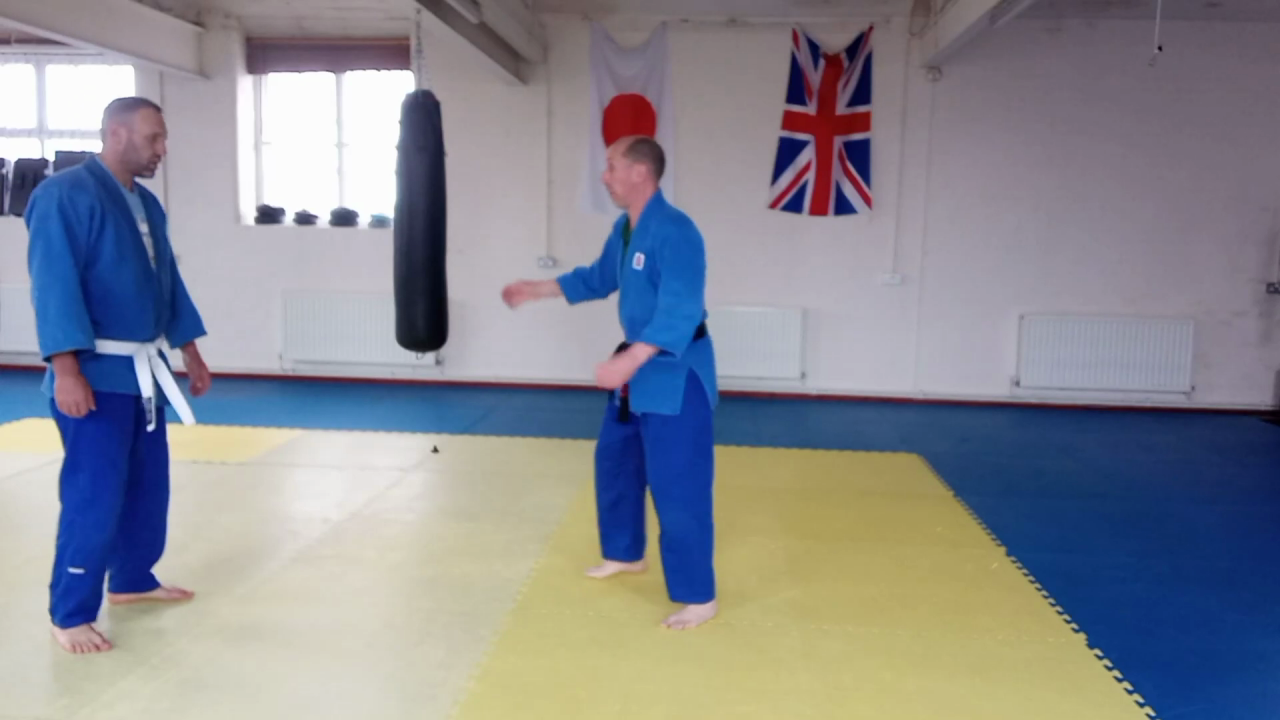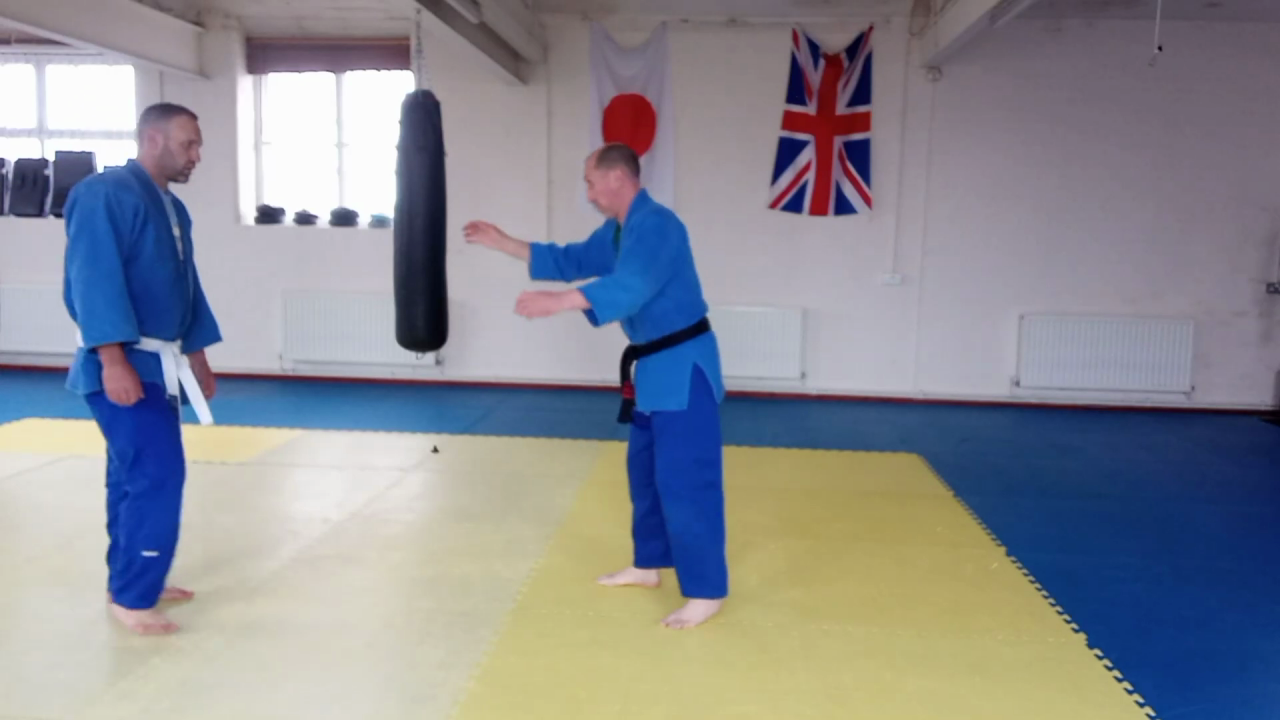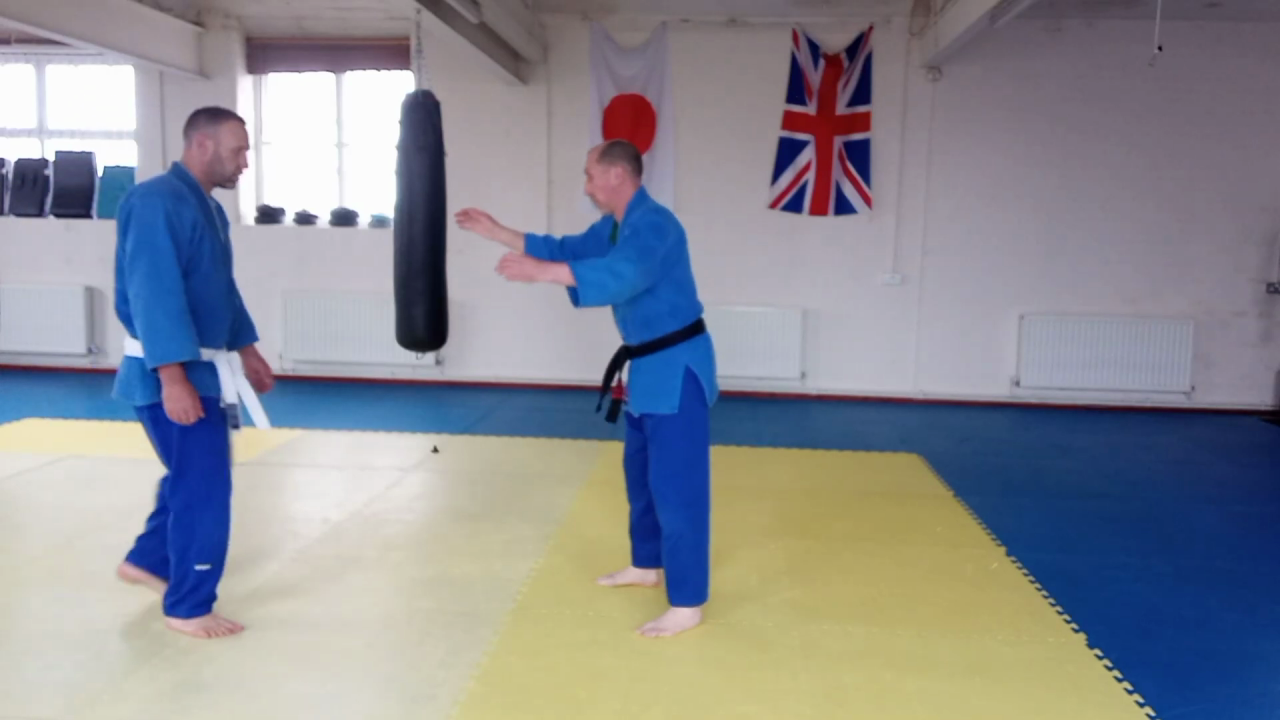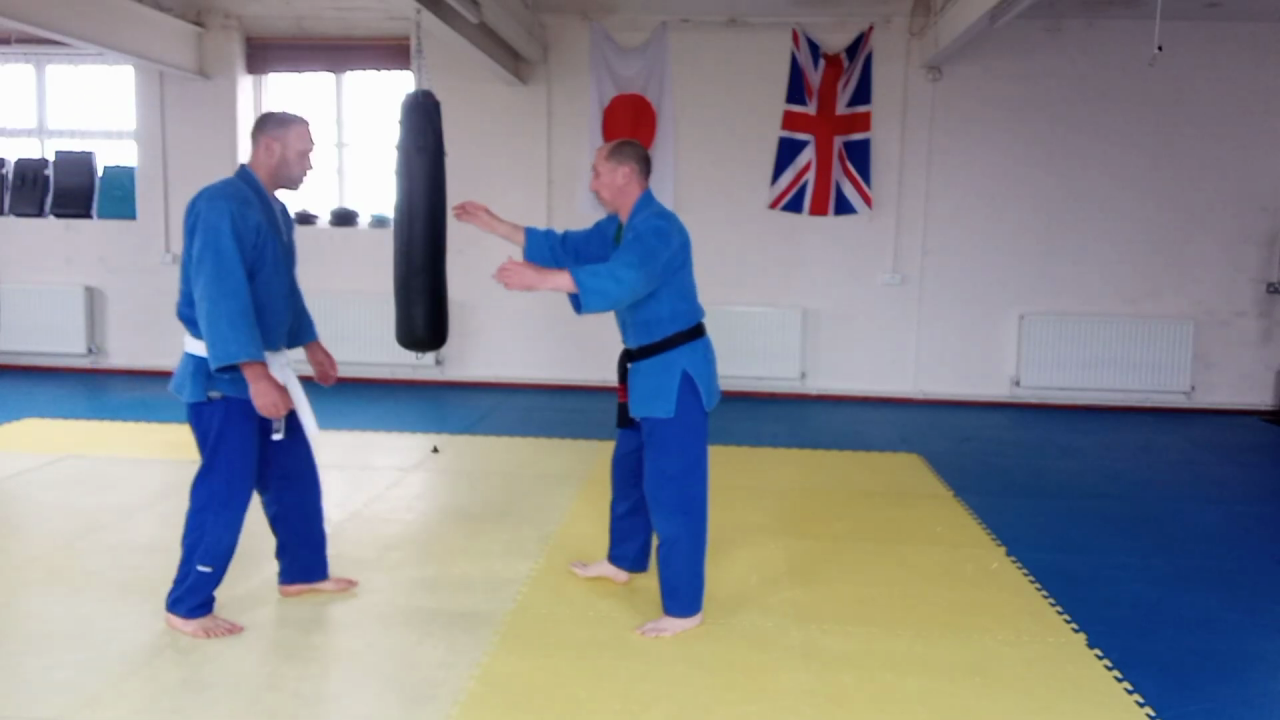
dt=0.4s
person 1, frame 1
left shoulder: (145, 202)
right shoulder: (64, 195)
left elbow: (167, 282)
right elbow: (55, 287)
left wrist: (190, 351)
right wrist: (66, 370)
left hip: (141, 367)
right hip: (93, 372)
left knee: (147, 482)
right knee: (94, 493)
left ankle: (132, 580)
right ankle: (70, 613)
person 1, frame 2
left shoulder: (172, 208)
right shoulder: (105, 194)
left elbow: (186, 286)
right elbow: (95, 282)
left wrist: (197, 358)
right wrist: (114, 360)
left hip: (159, 362)
right hip: (122, 364)
left knee: (137, 475)
right knee: (157, 474)
left ankle: (137, 579)
right ankle: (133, 595)
person 1, frame 3
left shoulder: (207, 208)
right shoulder: (156, 202)
right elbow: (154, 297)
left wrist: (247, 352)
right wrist: (173, 378)
left hip: (201, 368)
right hip: (171, 375)
left knee: (193, 477)
right knee: (202, 486)
left ankle: (148, 560)
right ankle: (187, 606)
person 1, frame 4
left shoulder: (274, 210)
right shoulder: (222, 205)
right elbow: (221, 298)
left wrist: (311, 345)
right wrist: (255, 376)
left hip: (263, 368)
right hip: (225, 375)
left knee: (293, 472)
right knee: (225, 488)
left ankle: (303, 572)
right ankle: (188, 605)
person 2, frame 1
left shoulder: (675, 232)
right shoulder: (625, 228)
left elbow: (681, 309)
right elbow: (601, 277)
left wrist: (630, 359)
right wrist: (538, 289)
left hip: (675, 372)
right hip: (641, 367)
left knee: (677, 485)
right knee: (614, 460)
left ankle: (699, 597)
right ankle: (625, 553)
person 2, frame 2
left shoulder: (657, 225)
right shoulder: (617, 231)
left elbow: (631, 288)
right elbow: (572, 260)
left wrist: (557, 303)
right wrist: (504, 243)
left hip: (684, 366)
right hip: (654, 365)
left knee: (684, 480)
right knee: (645, 472)
left ankle: (706, 592)
right ankle: (648, 564)
person 2, frame 3
left shoulder: (653, 224)
right shoulder: (613, 226)
left elbow: (618, 275)
right elbow: (568, 250)
left wrist: (541, 272)
right wrist: (497, 232)
left hip: (677, 367)
right hip: (650, 365)
left knee: (676, 483)
right knee: (642, 471)
left ankle: (687, 603)
right ankle: (648, 563)
person 2, frame 4
left shoulder: (657, 227)
right shoulder: (618, 226)
left elbow: (623, 281)
right elbow: (567, 247)
left wrist: (542, 280)
right wrist: (495, 225)
left hip: (676, 370)
right hip: (651, 368)
left knee: (672, 487)
right knee: (630, 470)
left ankle: (683, 609)
right ankle: (622, 561)
